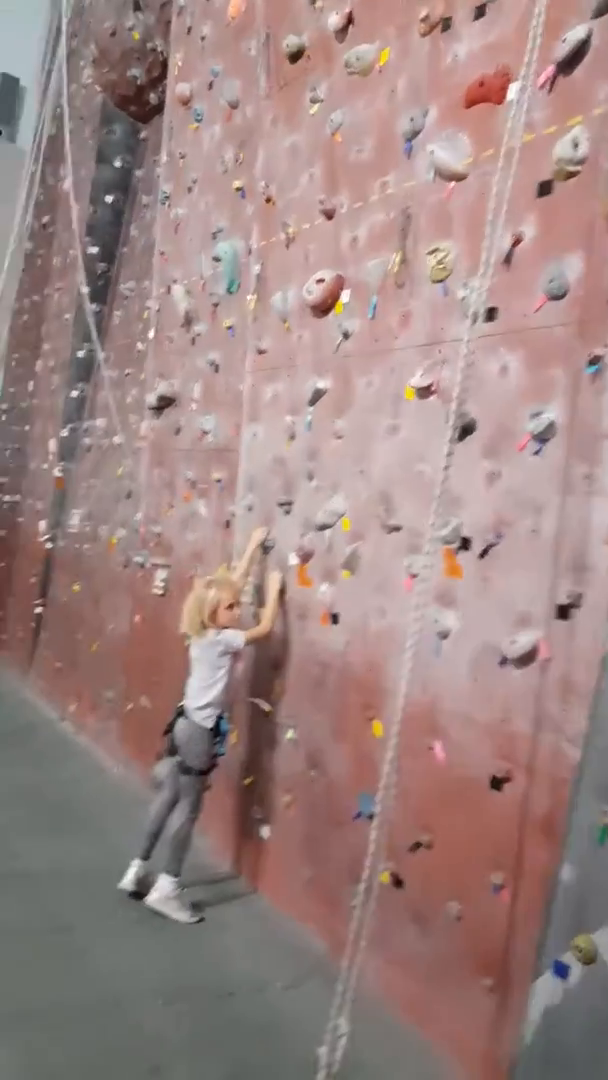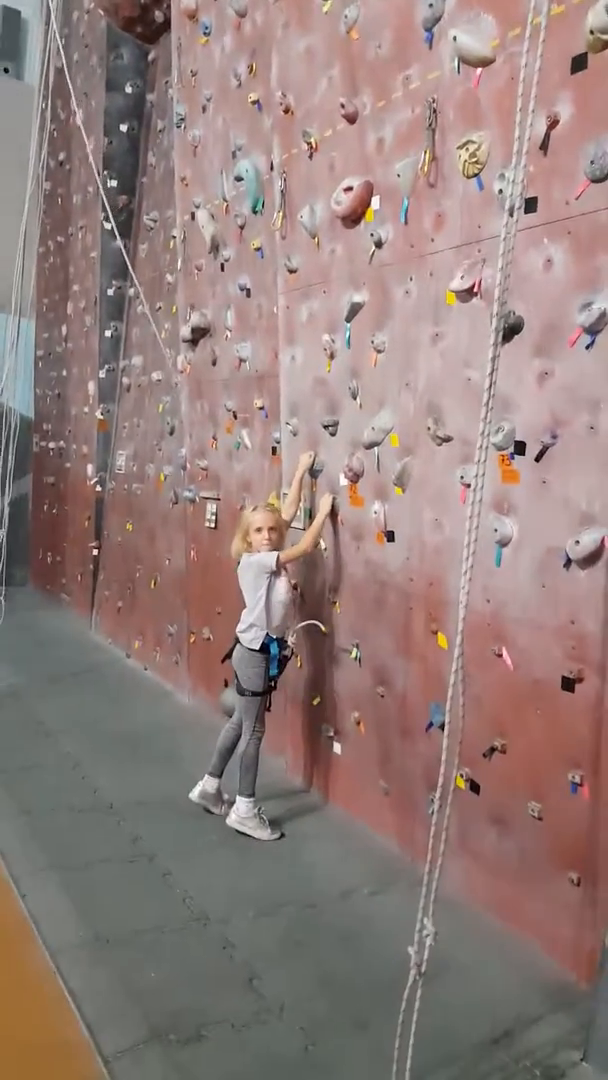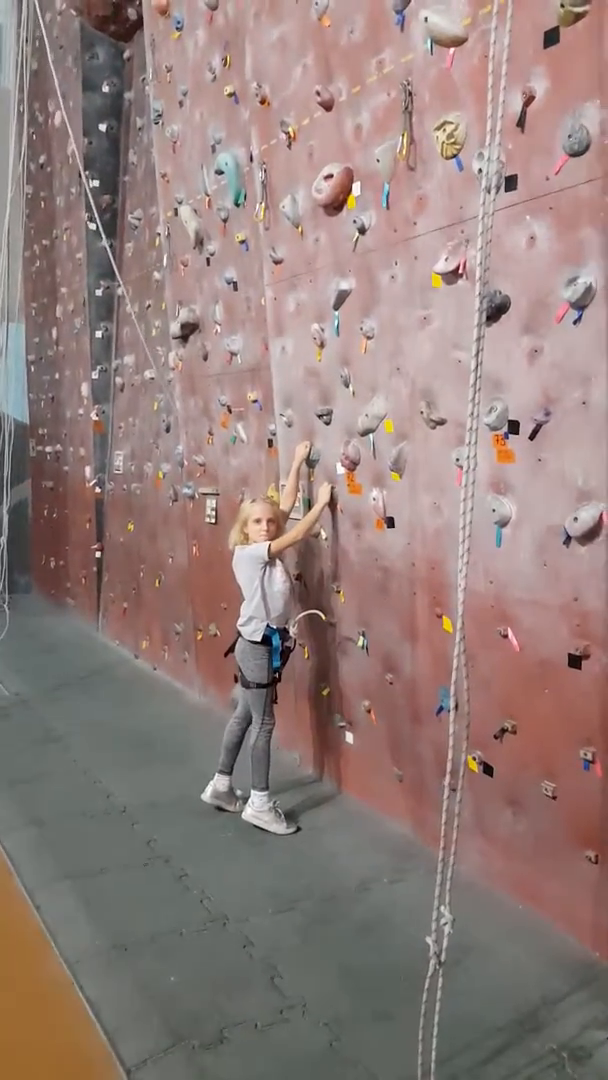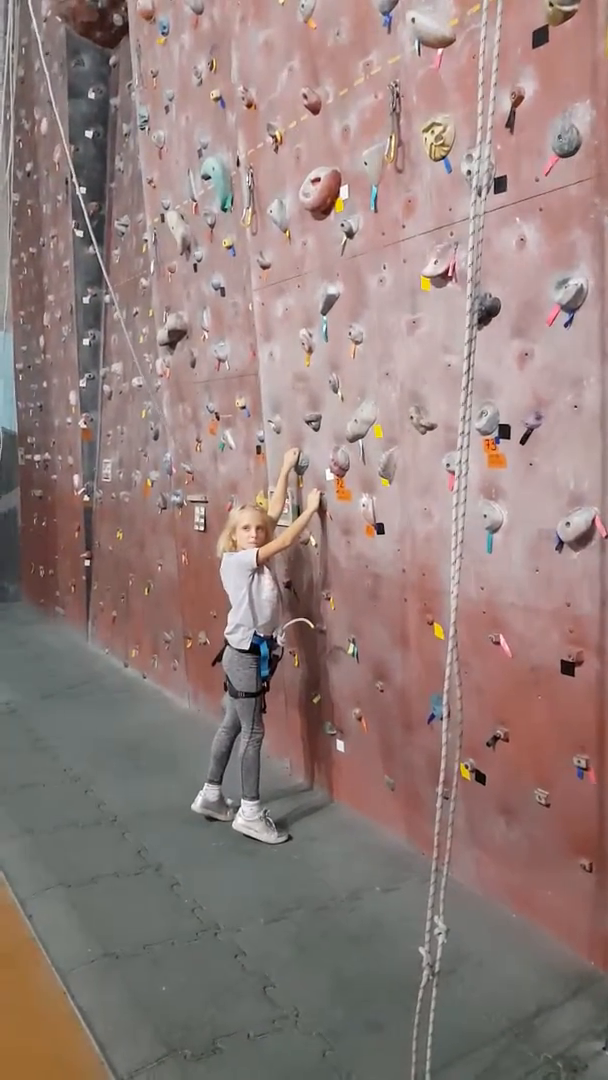
dt=0.5s
person 1, frame 1
left shoulder: (204, 634)
right shoulder: (219, 640)
left elbow: (232, 583)
right elbow: (265, 628)
left wrist: (254, 547)
right wrist: (273, 590)
left hip: (187, 722)
right hip: (200, 729)
left knee: (168, 797)
right knee: (188, 809)
left ankle: (137, 872)
right ankle: (166, 889)
person 1, frame 2
left shoulder: (271, 558)
right shoulder: (252, 562)
left elbow: (288, 512)
right elbow: (305, 547)
left wrist: (301, 472)
right wrist: (323, 512)
left hip: (265, 650)
right hip: (254, 651)
left knee: (240, 722)
right knee: (253, 731)
left ankle: (209, 787)
right ankle: (244, 811)
person 1, frame 3
left shoulder: (270, 550)
right shoulder: (247, 554)
left elbow: (286, 505)
right elbow: (297, 535)
left wrist: (297, 463)
right wrist: (321, 502)
left hip: (269, 642)
right hip: (256, 644)
left knee: (245, 715)
right knee: (264, 723)
left ankle: (220, 786)
right ankle: (259, 804)
person 1, frame 4
left shoulder: (258, 556)
right shoulder: (234, 561)
left elbow: (274, 513)
right elbow: (285, 541)
left wrist: (285, 470)
right wrist: (310, 508)
left hip: (256, 650)
right hip: (244, 653)
left knee: (233, 725)
right knee: (253, 732)
left ankle: (211, 796)
right ankle: (250, 813)
